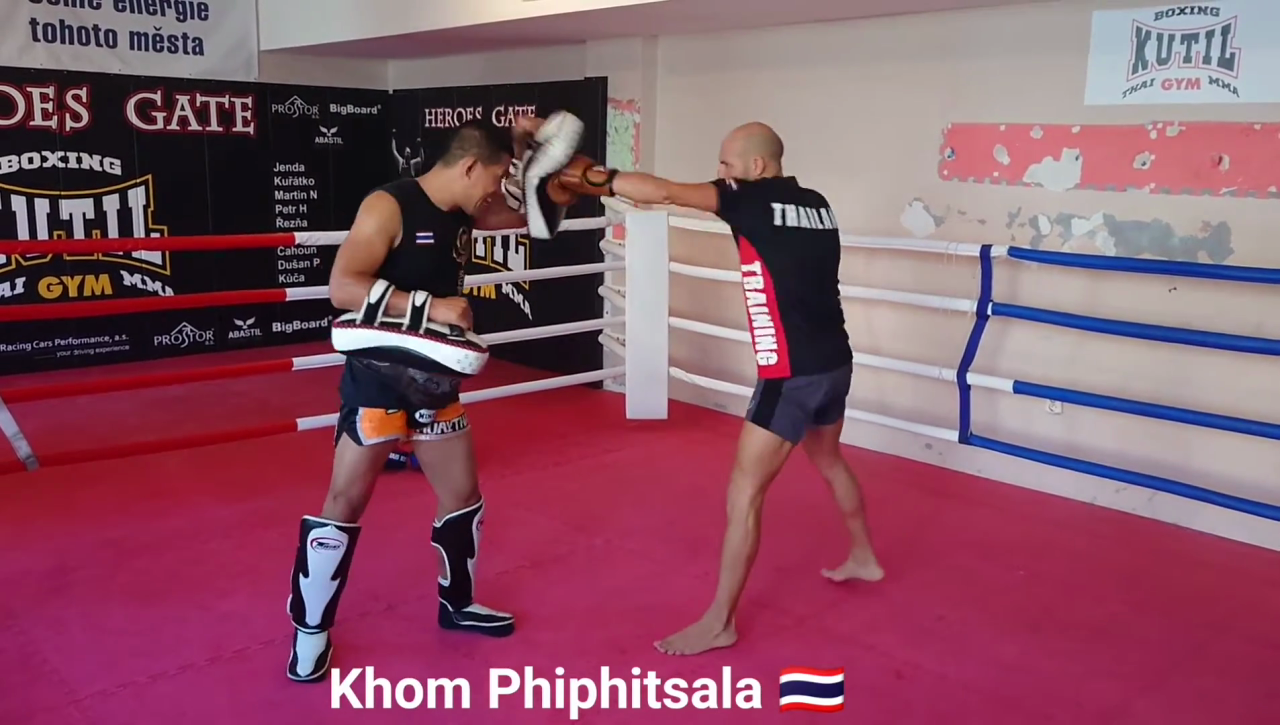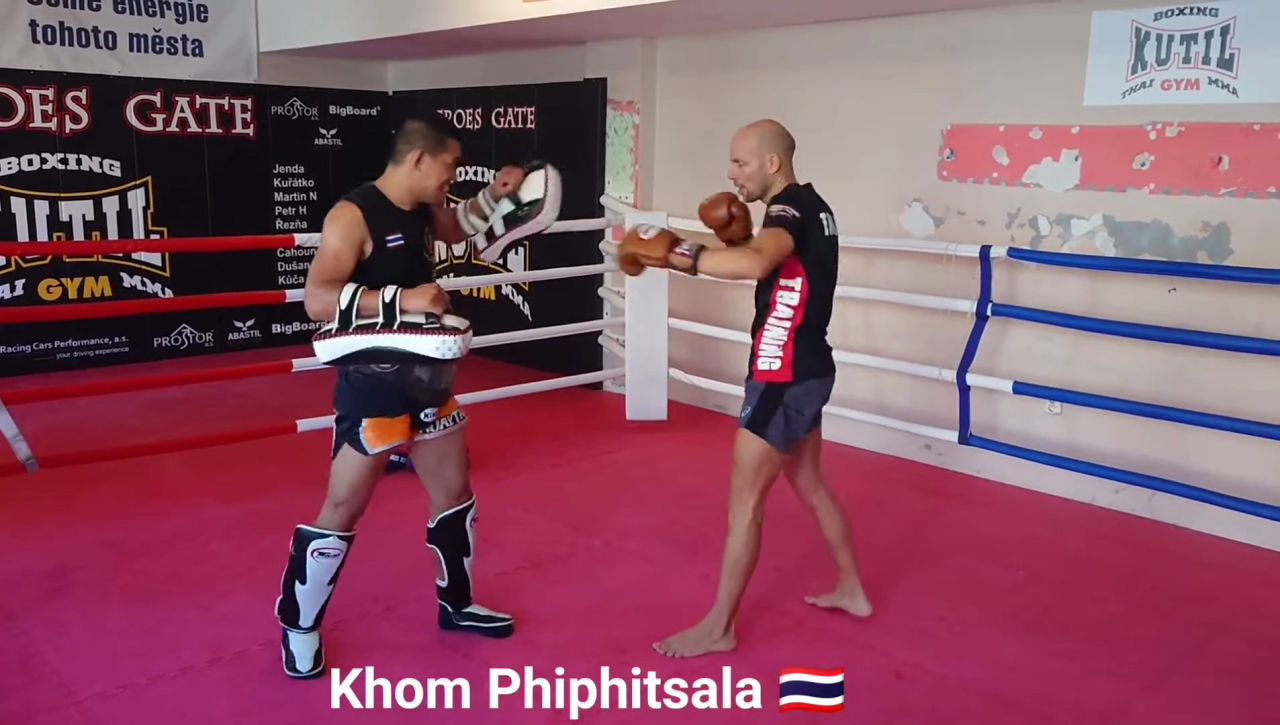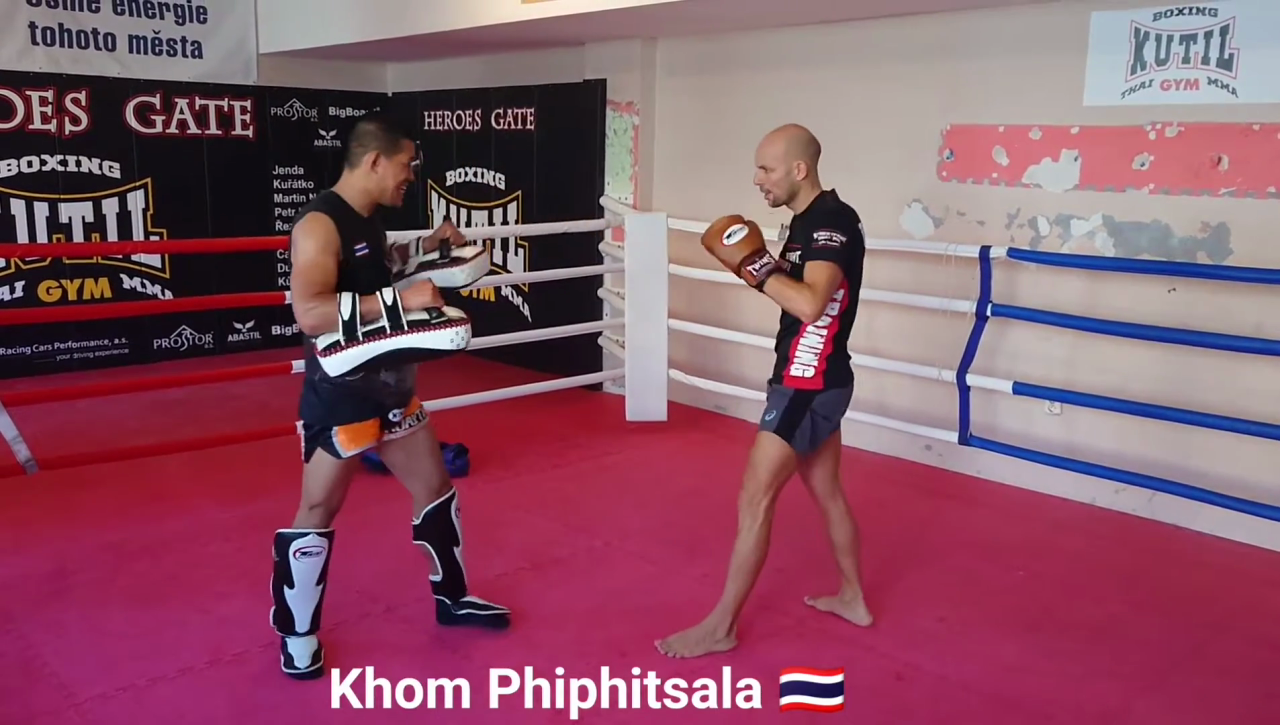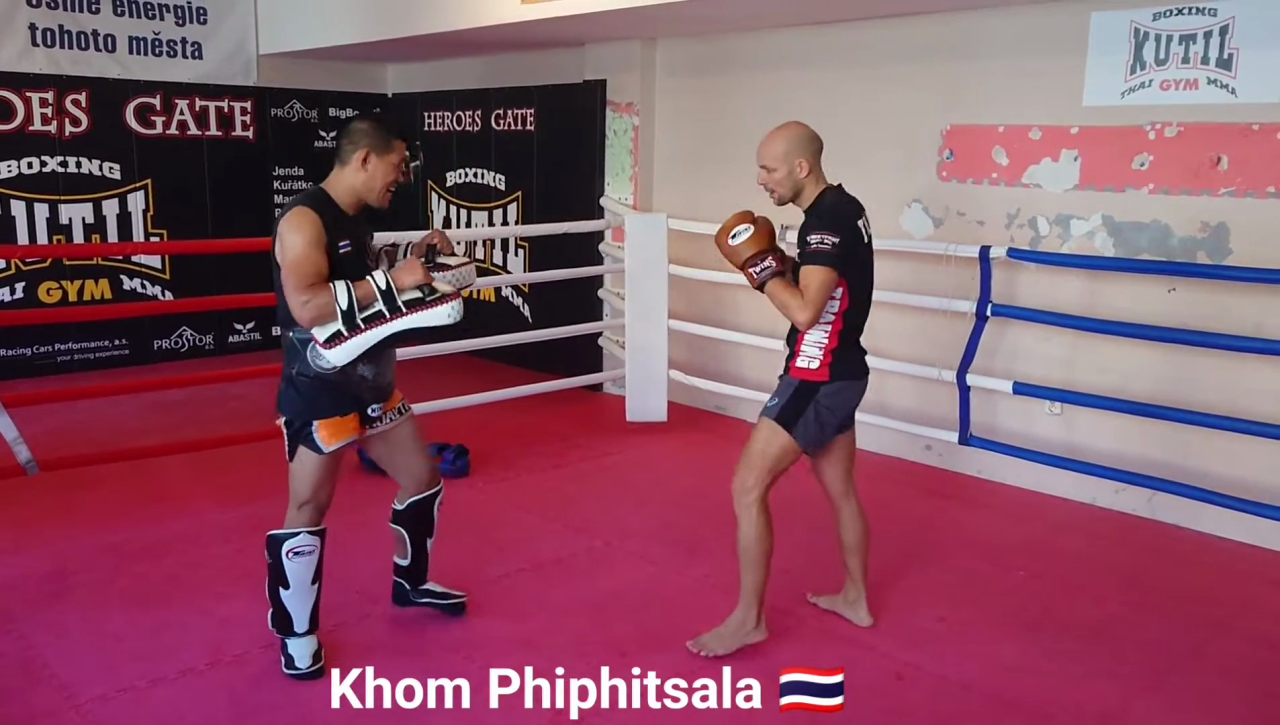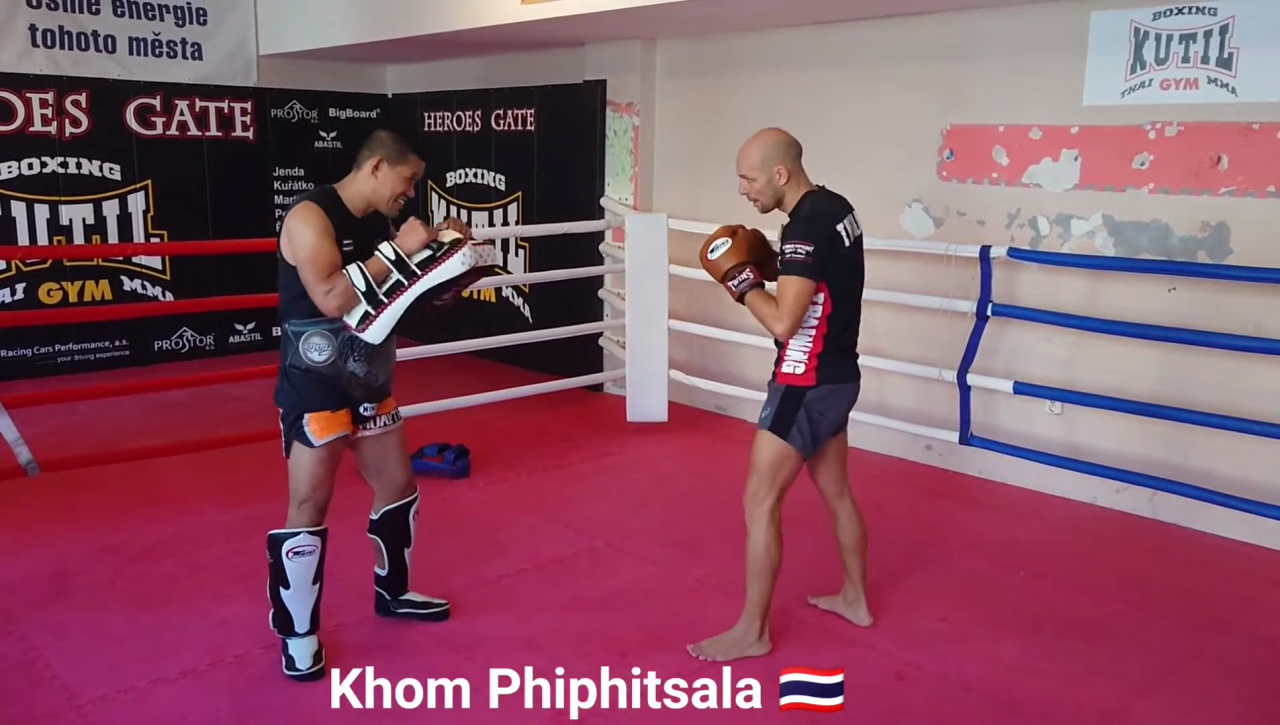
dt=0.2s
person 1, frame 1
left shoulder: (457, 212)
right shoulder: (389, 207)
right elbow: (345, 287)
left wrist: (517, 148)
right wrist: (427, 305)
left hip: (435, 388)
right hip: (376, 387)
left knee: (464, 497)
right knee: (344, 506)
left ankle: (457, 604)
right ankle: (310, 628)
person 1, frame 2
left shoulder: (421, 212)
right shoulder: (352, 215)
left elbow: (469, 228)
right elbow: (318, 300)
left wrist: (498, 193)
right wrist: (401, 298)
left hip: (429, 387)
right hip: (374, 390)
left knee: (455, 497)
right knee: (341, 512)
left ankle: (457, 605)
right ankle: (299, 627)
person 1, frame 3
left shoulder: (367, 219)
right shoulder: (319, 225)
right elbow: (311, 314)
left wrist: (426, 247)
right wrist: (400, 299)
left hip: (391, 388)
right hip: (338, 396)
left knee: (435, 489)
right knee: (318, 514)
left ankle: (451, 598)
right ankle: (296, 632)
person 1, frame 4
left shoulder: (354, 218)
right shoulder: (303, 220)
right elbow: (309, 309)
left wrist: (416, 254)
right wrist: (392, 279)
left hip: (373, 385)
right hip: (319, 393)
left knee: (422, 480)
right knee: (308, 511)
left ankle: (411, 581)
right ankle: (297, 632)
person 1, frame 5
left shoulder: (375, 226)
right shoulder: (311, 216)
right elbow: (332, 297)
left wrist: (442, 249)
right wrist: (398, 251)
left hip: (371, 387)
right hip: (314, 390)
left knee: (397, 490)
right knee: (308, 511)
left ankle: (392, 592)
right ankle: (298, 632)
person 2, frame 1
left shoulder: (752, 197)
right shoulder: (815, 205)
left elbow: (667, 191)
left wrist: (596, 177)
left hip: (789, 374)
right hip: (834, 363)
left knee: (744, 493)
right knee: (827, 459)
left ankle: (719, 622)
right ankle: (862, 558)
person 2, frame 2
left shoulder: (793, 208)
right shoulder: (806, 210)
left elbow: (753, 264)
left wrist: (677, 251)
right wrist: (738, 236)
left hip: (782, 378)
right hip: (808, 372)
left knee: (744, 502)
right knee: (809, 484)
left ankle: (718, 628)
right ankle: (852, 591)
person 2, frame 3
left shoulder: (830, 222)
right shoulder: (812, 219)
left elbow: (810, 305)
left wrist: (753, 265)
right wrist: (758, 263)
left hip: (807, 386)
right hip: (823, 381)
left knee: (755, 501)
right knee: (827, 493)
left ankle: (720, 626)
right ankle: (852, 598)
person 2, frame 4
left shoulder: (828, 221)
right shoulder: (842, 208)
left elbow: (804, 312)
left wrist: (759, 267)
right wrist: (778, 261)
left hip: (816, 379)
right hip: (842, 373)
left knee: (747, 489)
right knee: (840, 490)
left ankle: (748, 620)
right ankle: (855, 597)
person 2, frame 5
left shoulder: (807, 228)
right shoulder: (836, 208)
left elbow: (782, 322)
left wrist: (740, 279)
right wrist: (764, 265)
left hip: (806, 385)
right hip: (839, 377)
left knee: (760, 504)
right knee: (837, 492)
left ankle: (751, 632)
right ankle: (855, 598)
